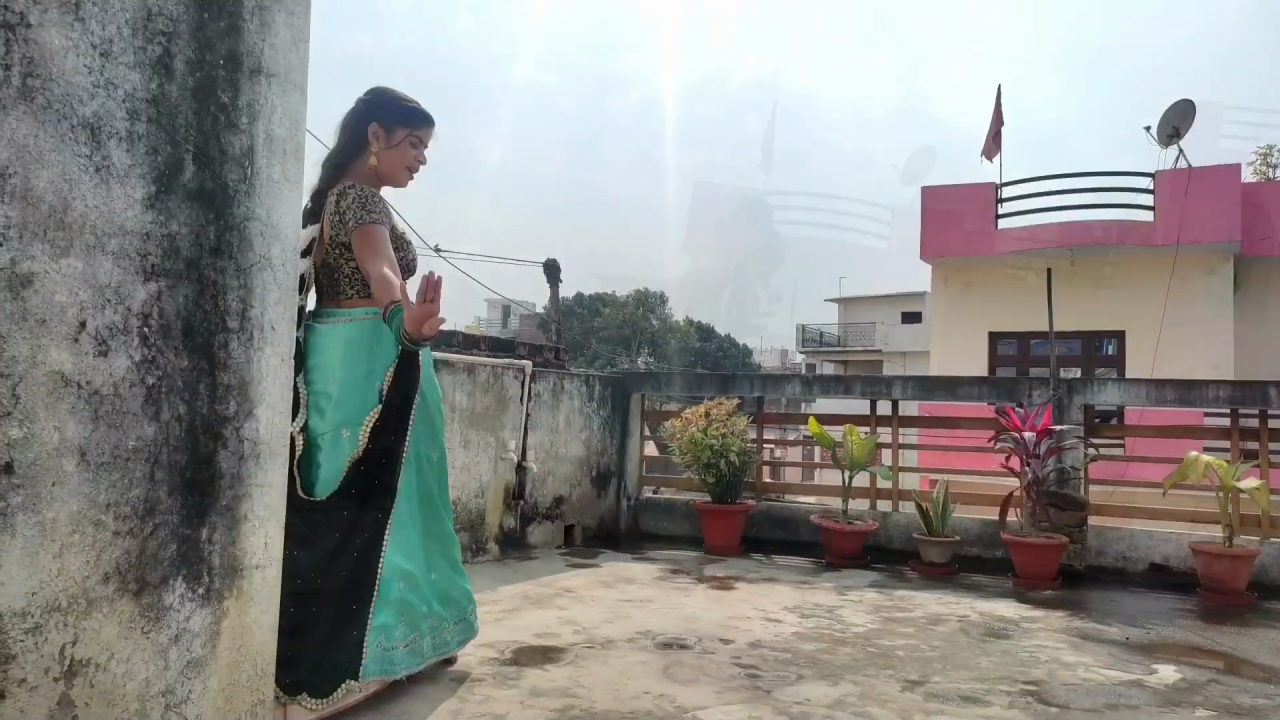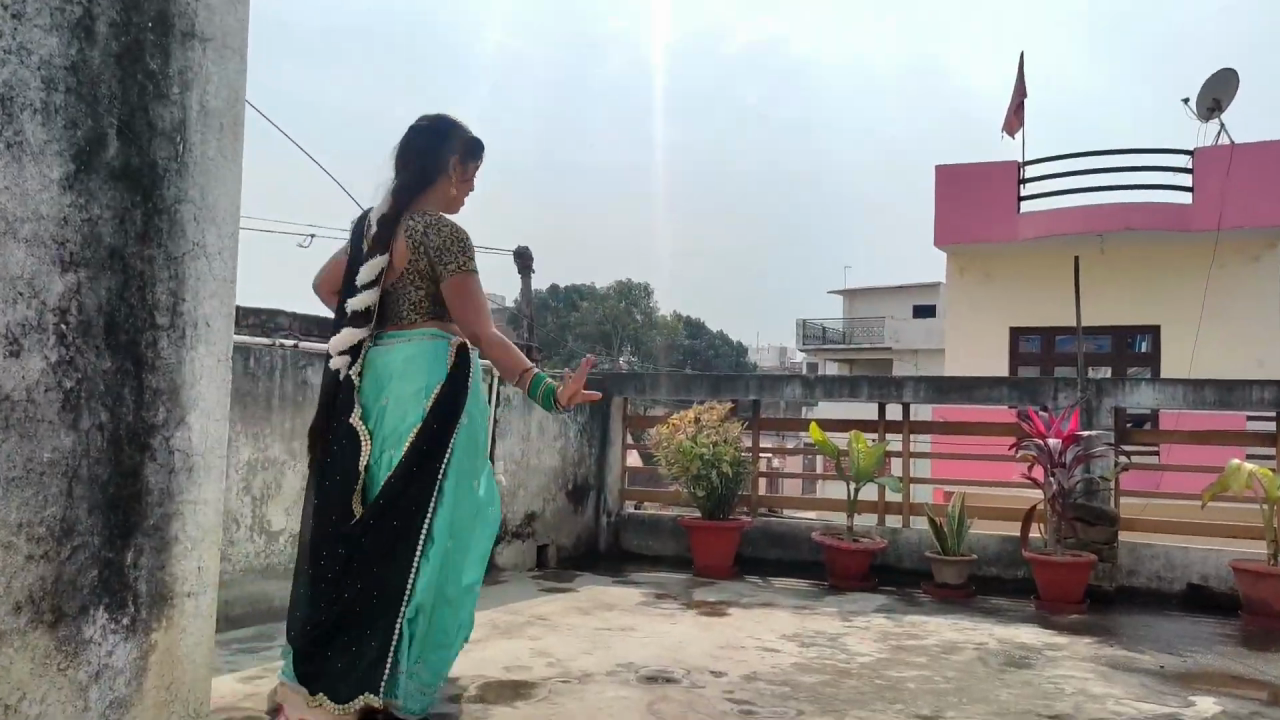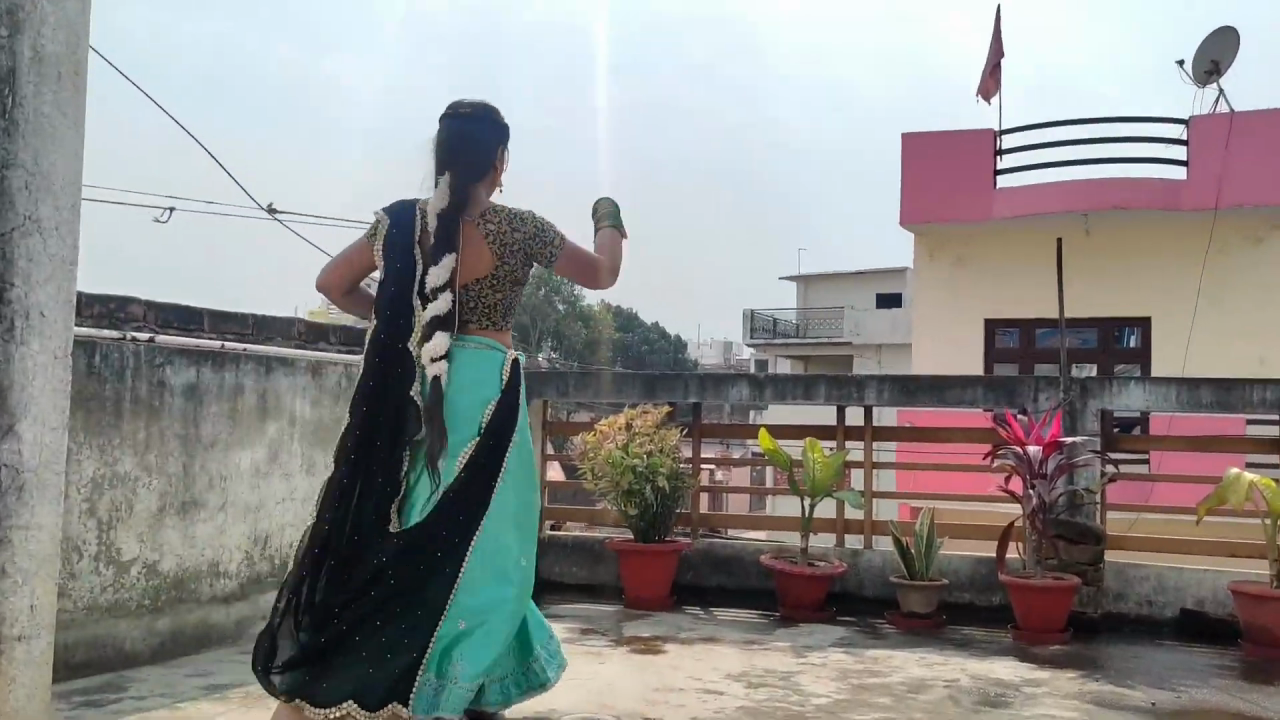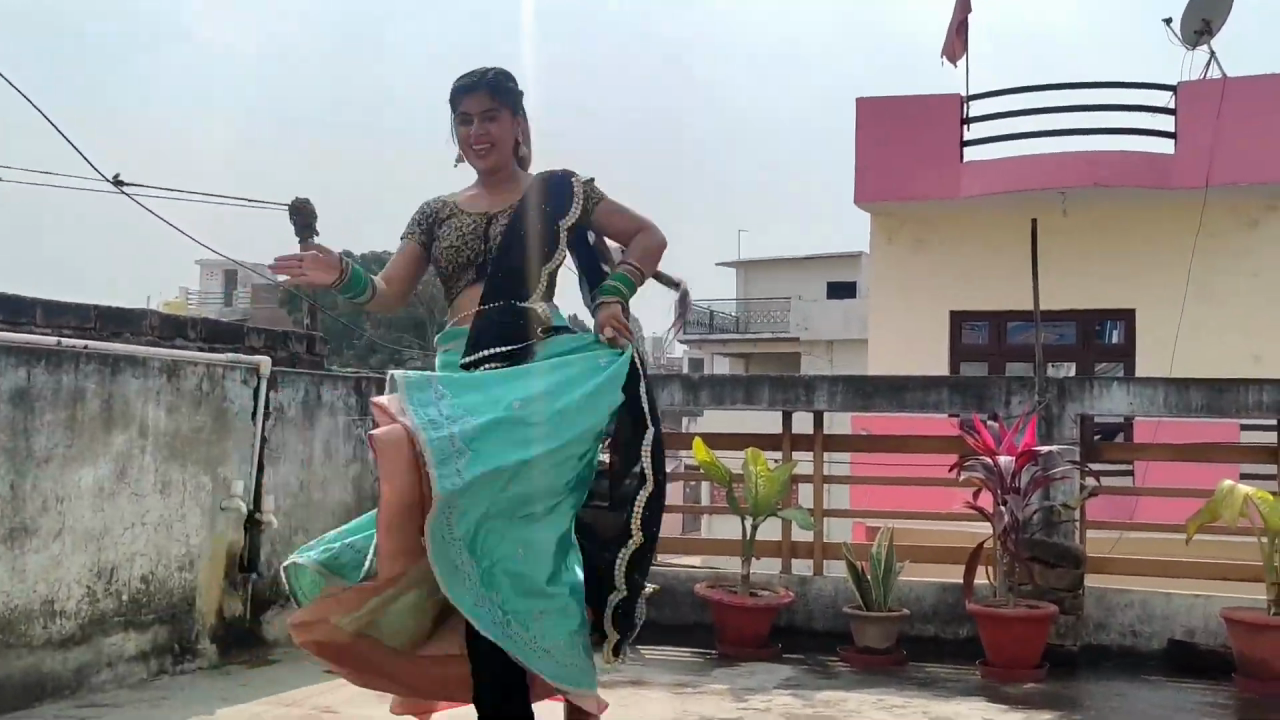
dt=0.5s
person 1, frame 1
left shoulder: (329, 199)
right shoulder: (362, 202)
right elbow: (380, 277)
right wrist: (410, 325)
left hip: (327, 355)
right hip: (374, 357)
left knee: (320, 512)
right knee: (374, 509)
person 1, frame 2
left shoulder: (373, 223)
right shoulder: (441, 231)
left elbow: (326, 285)
right elbow: (481, 332)
right wrist: (548, 391)
left hip: (372, 379)
right hip: (432, 384)
left knee: (373, 522)
right knee: (415, 526)
person 1, frame 3
left shoulder: (401, 219)
right shoulder: (518, 228)
left elbow: (330, 282)
right elbow: (601, 274)
right wrist: (608, 218)
left hip: (407, 389)
right hip: (485, 393)
left knee: (386, 540)
right knee: (464, 546)
person 1, frame 4
left shoulder: (563, 191)
right shoulder: (437, 213)
left elbow: (648, 236)
right elbow: (387, 293)
left wrist: (616, 292)
right wrist: (334, 274)
left hip: (546, 367)
right hip: (463, 374)
right knee: (486, 558)
